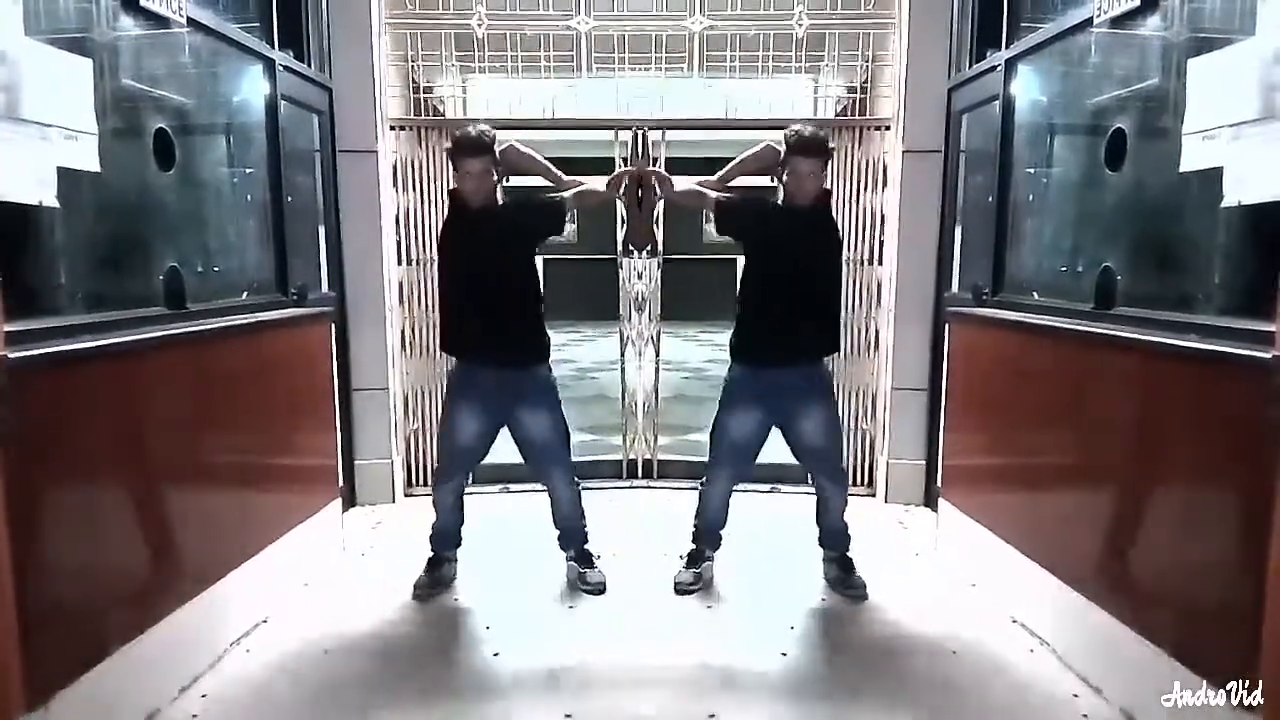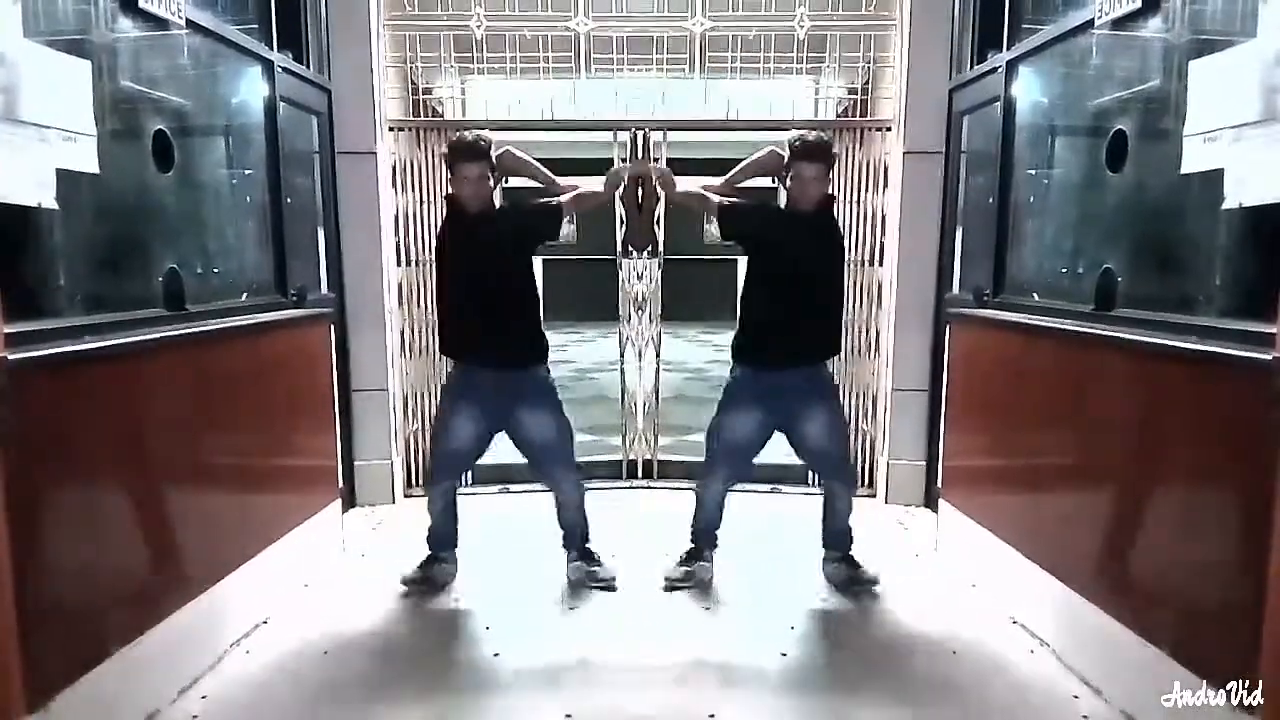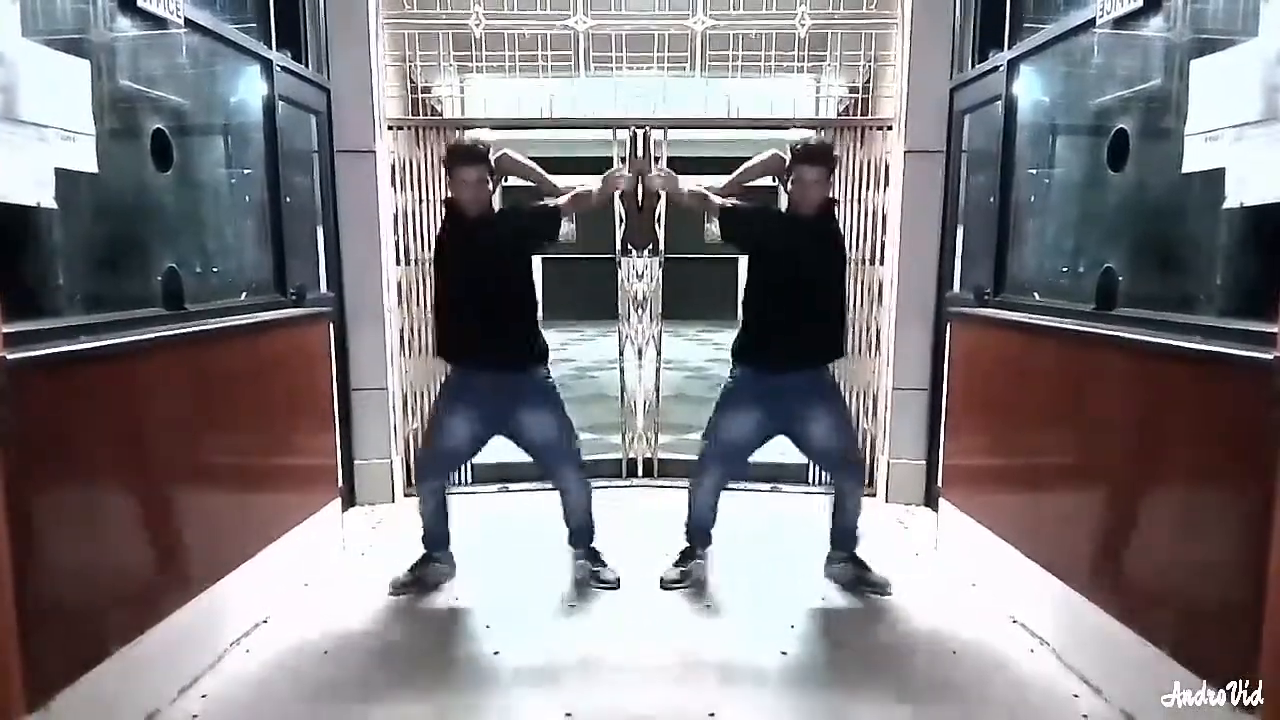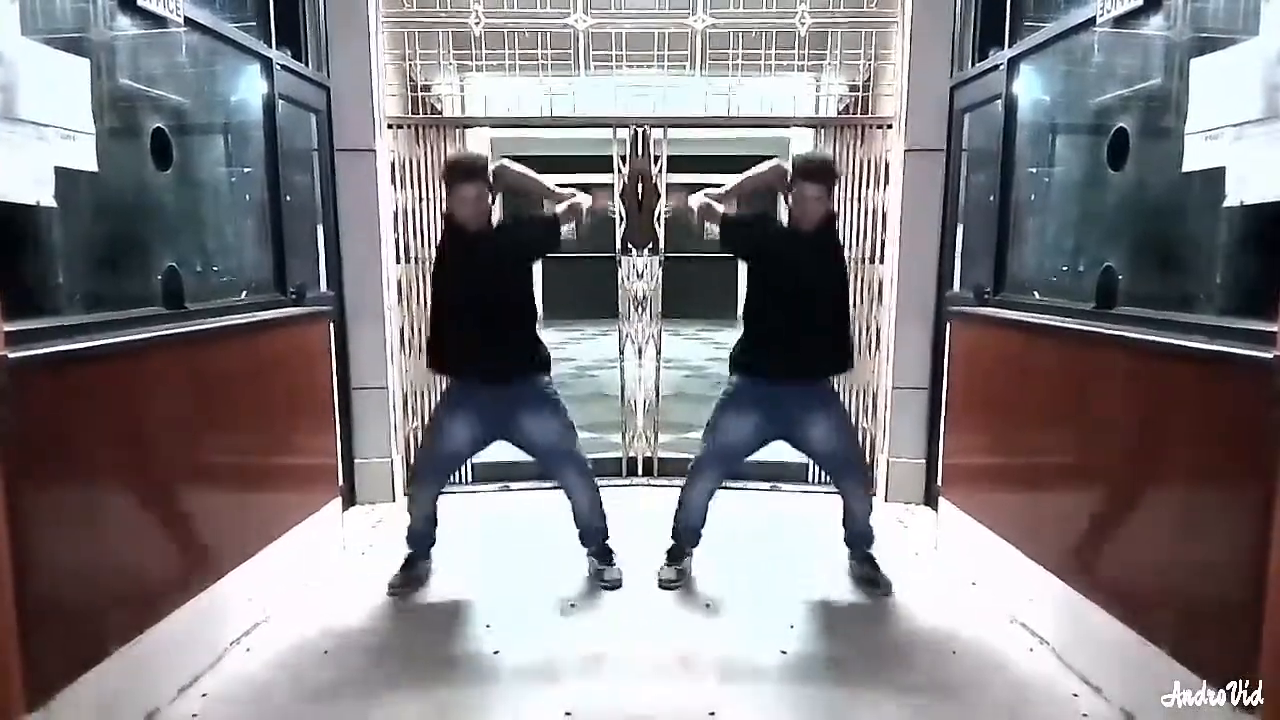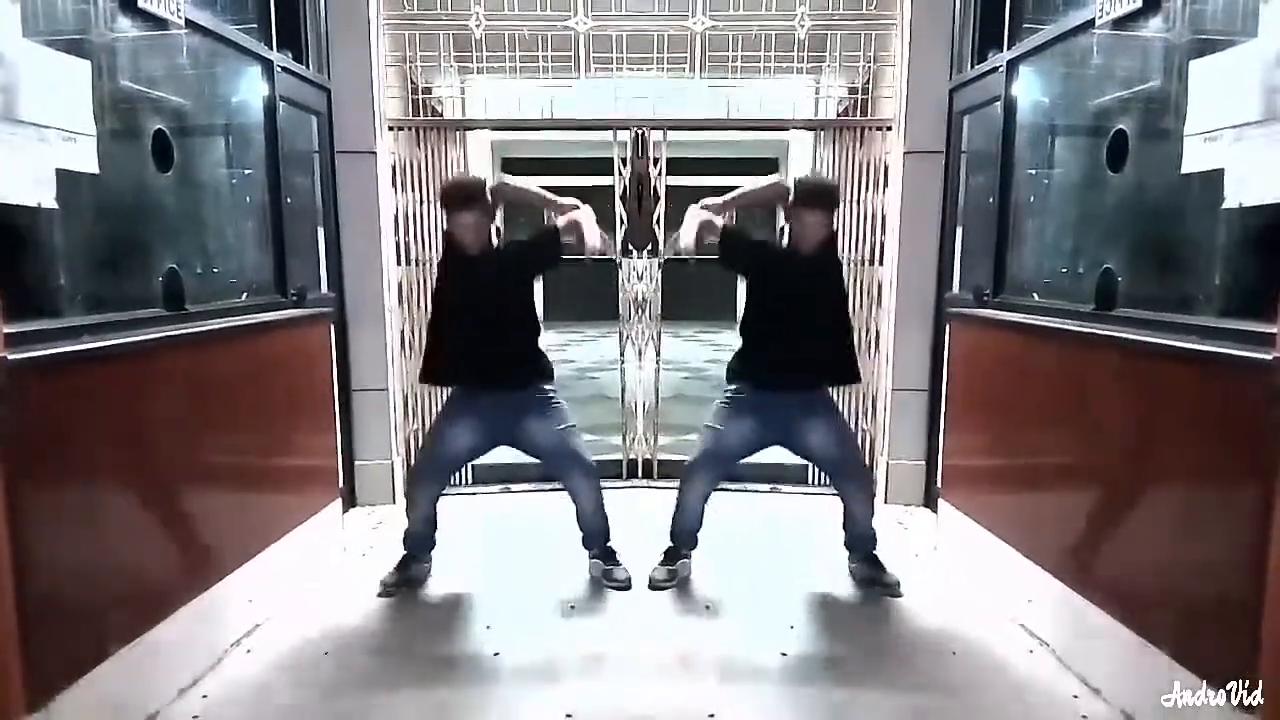
dt=0.1s
person 1, frame 1
left shoulder: (521, 216)
right shoulder: (455, 214)
left elbow: (579, 198)
right elbow: (508, 151)
left wrist: (611, 187)
right wrist: (565, 182)
left hip: (528, 373)
right hip: (472, 375)
left knee: (557, 470)
right knee: (451, 471)
left ankle: (577, 554)
right ankle: (444, 555)
person 1, frame 2
left shoulder: (518, 220)
right shoulder: (453, 218)
left elbow: (575, 202)
right elbow: (505, 155)
left wrist: (609, 187)
right wrist: (559, 186)
left hip: (527, 376)
right hip: (470, 378)
left knee: (561, 470)
right knee: (441, 473)
left ankle: (579, 553)
right ankle: (441, 556)
person 1, frame 3
left shoulder: (516, 224)
right shoulder: (451, 223)
left elbow: (575, 200)
right elbow: (504, 160)
left wrist: (600, 190)
right wrist: (557, 190)
left hip: (526, 379)
right hip: (468, 382)
left knee: (567, 467)
right knee: (430, 469)
left ankle: (585, 551)
right ankle: (436, 555)
person 1, frame 4
left shoulder: (515, 236)
right shoulder: (451, 236)
left elbow: (563, 203)
right elbow: (501, 170)
left wrist: (585, 199)
right wrist: (556, 195)
left hip: (527, 387)
right hip: (469, 391)
left knee: (573, 468)
right knee: (425, 475)
left ankle: (597, 549)
right ankle: (418, 556)
person 1, frame 5
left shoulder: (516, 258)
right shoulder: (451, 257)
left elbow: (576, 214)
left wrist: (589, 227)
right wrist: (541, 201)
left hip: (530, 397)
right hip: (470, 402)
left knee: (580, 470)
right knee: (423, 477)
left ankle: (600, 552)
right ankle: (416, 557)
person 2, frame 1
left shoulder: (823, 214)
right shoulder: (758, 215)
left elbow: (771, 152)
right elbow: (703, 198)
left wrist: (713, 184)
right wrist: (675, 188)
left hip: (807, 375)
right hip: (751, 373)
left knee: (830, 472)
right knee: (723, 471)
left ankle: (836, 556)
right ankle: (703, 554)
person 2, frame 2
left shoulder: (825, 218)
right shoulder: (762, 220)
left elbow: (774, 155)
right elbow: (708, 202)
left wrist: (719, 188)
right wrist: (678, 189)
left hip: (809, 378)
right hip: (752, 376)
left knee: (839, 473)
right knee: (719, 469)
left ankle: (838, 556)
right ankle: (701, 551)
person 2, frame 3
left shoulder: (828, 222)
right shoulder: (764, 225)
left elbow: (775, 160)
right elbow: (705, 200)
left wrist: (720, 192)
right wrist: (680, 189)
left hip: (813, 382)
right hip: (754, 379)
left knee: (849, 470)
right knee: (713, 467)
left ankle: (843, 555)
right ankle: (694, 551)
person 2, frame 4
left shoulder: (828, 235)
right shoulder: (764, 235)
left elbow: (777, 171)
right elbow: (709, 207)
left wrist: (723, 196)
right wrist: (700, 200)
left hip: (811, 391)
right hip: (753, 387)
left knee: (854, 474)
right knee: (707, 468)
left ankle: (861, 555)
right ankle: (683, 549)
person 2, frame 5
left shoulder: (828, 257)
right shoulder: (762, 257)
right elbow: (704, 214)
left wrist: (730, 203)
right wrist: (690, 227)
left hip: (810, 402)
right hip: (751, 398)
left knee: (856, 477)
right knee: (701, 470)
left ankle: (863, 557)
right ankle: (680, 551)
